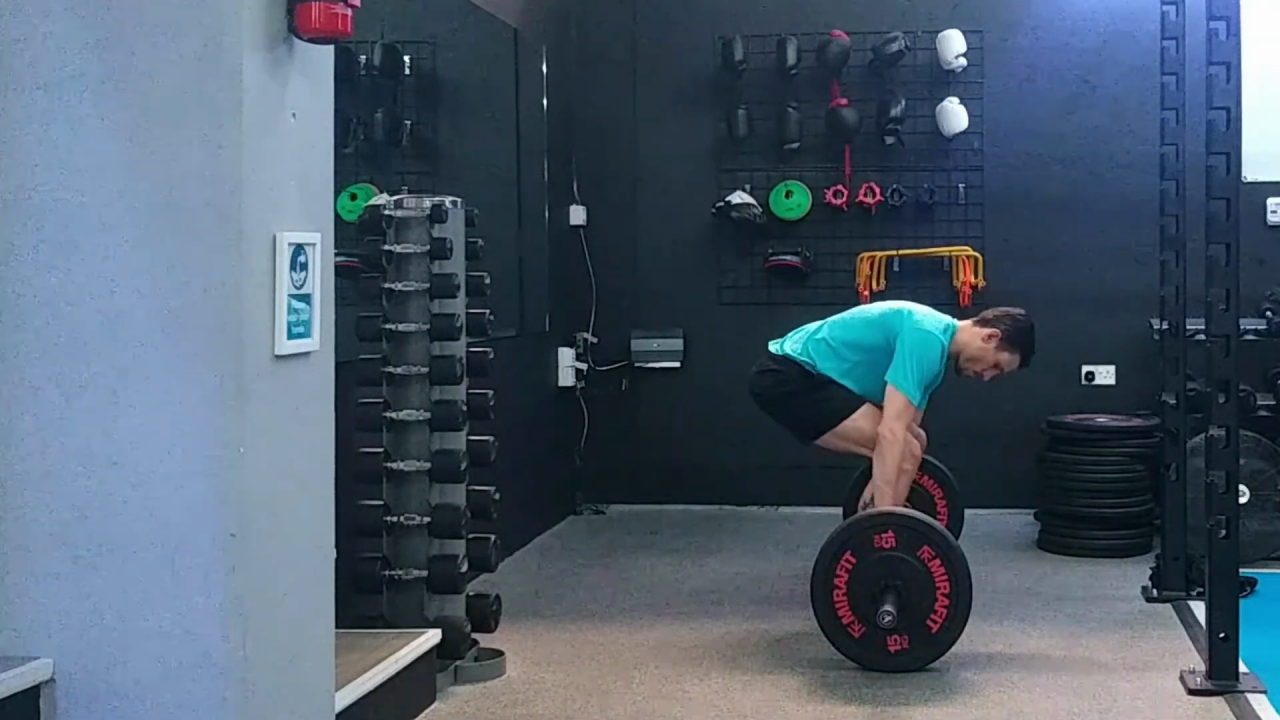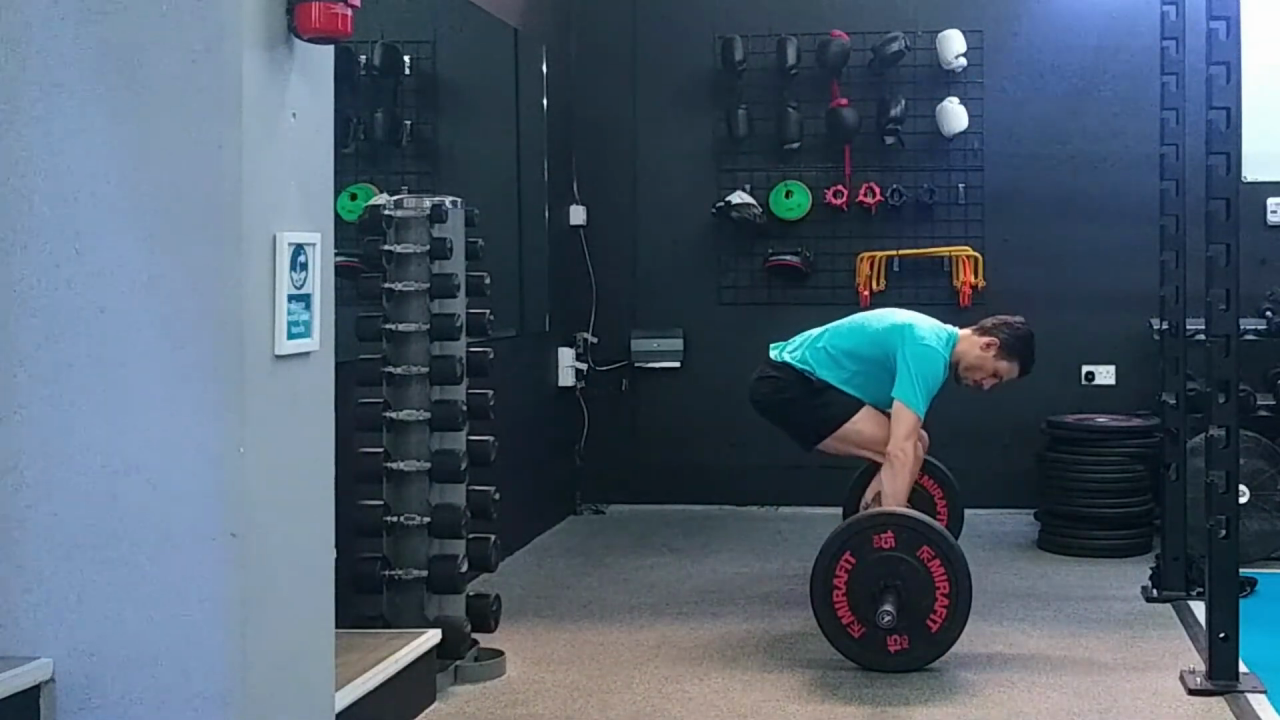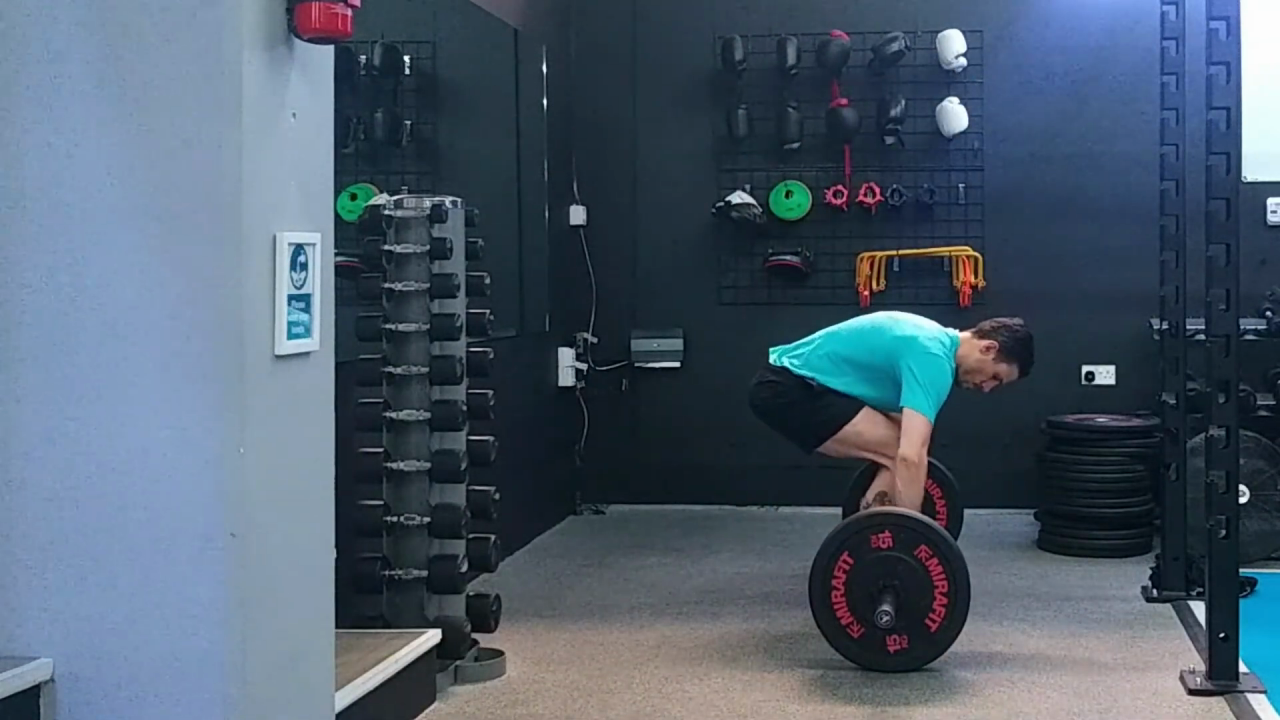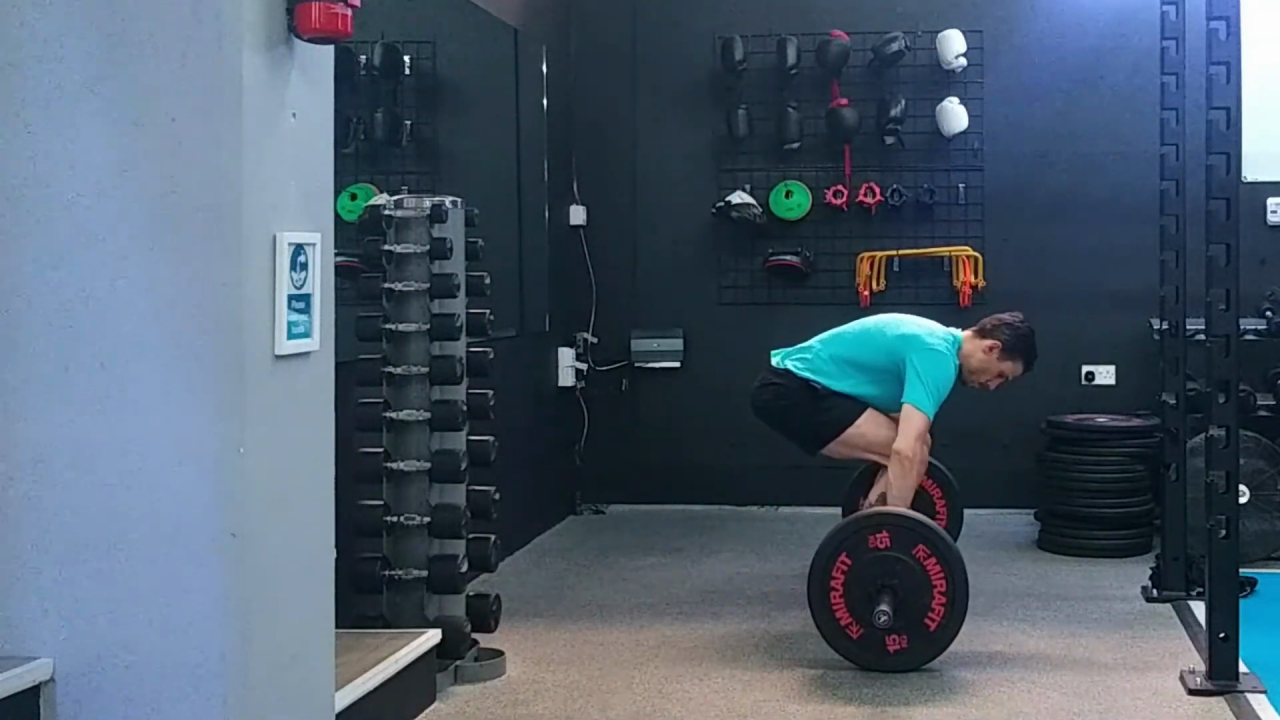
dt=0.3s
person 1, frame 1
left shoulder: (934, 342)
right shoulder: (927, 339)
left elbow: (901, 432)
right elbow: (889, 432)
left hip: (801, 375)
right hip: (786, 376)
left knee: (912, 444)
right knee: (902, 453)
person 1, frame 2
left shoulder: (934, 340)
right shoulder: (928, 353)
left elbow: (904, 440)
right elbow: (898, 450)
left hip: (797, 378)
right hip: (786, 382)
left knee: (915, 443)
right knee: (906, 449)
person 1, frame 3
left shoulder: (934, 342)
right shoulder: (933, 359)
left elbow: (906, 447)
right elbow: (910, 457)
left hip: (795, 382)
right hip: (786, 387)
left knee: (898, 450)
right knee: (899, 454)
person 1, frame 4
left shoulder: (936, 342)
right shoulder: (938, 358)
left elbow: (906, 439)
right elbow: (904, 451)
left hip: (796, 384)
right hip: (788, 390)
left knee: (916, 445)
right knee: (913, 452)
